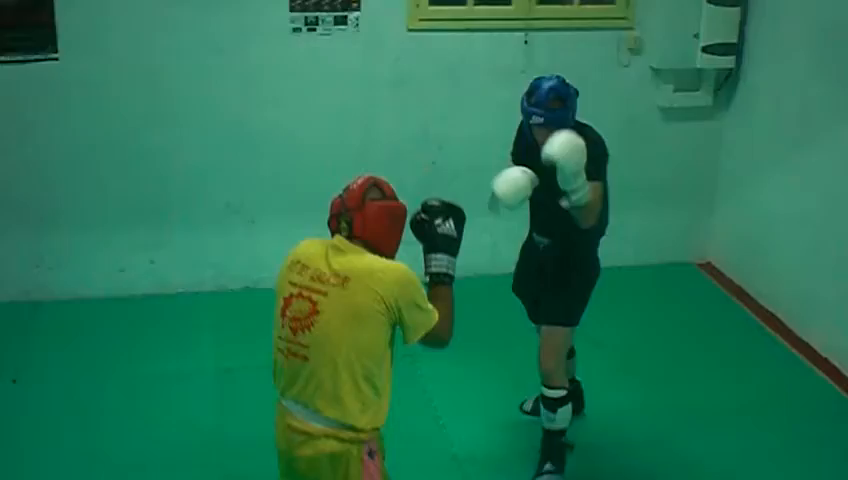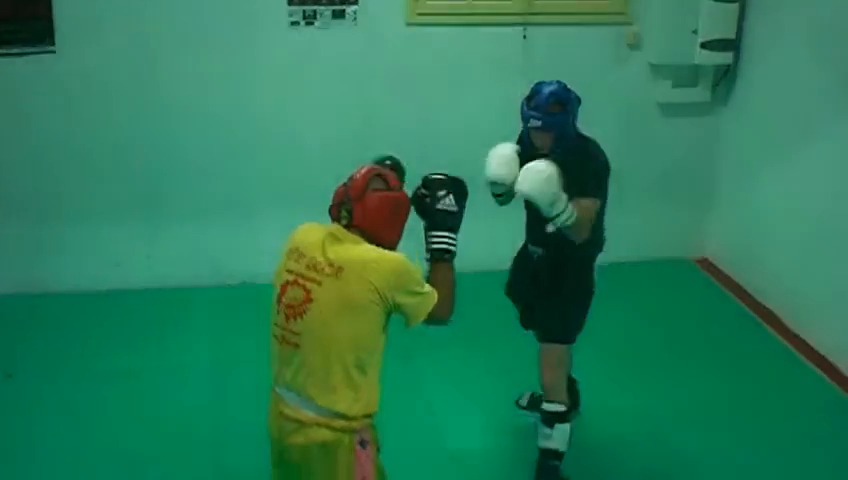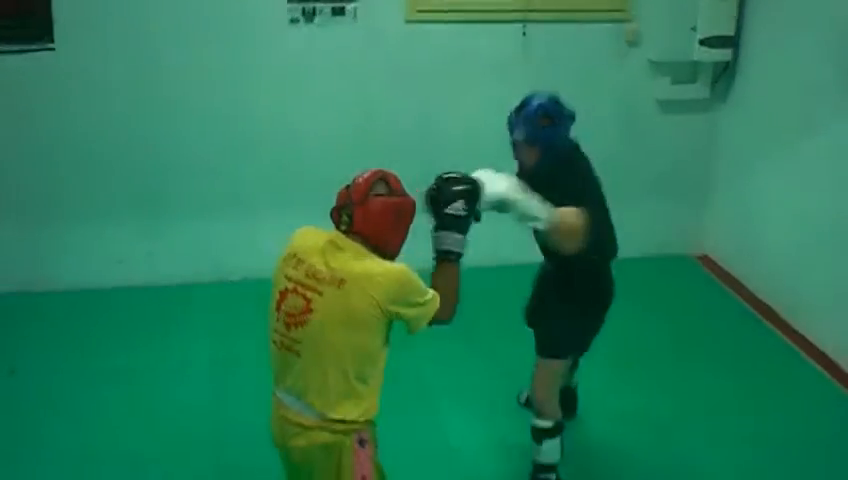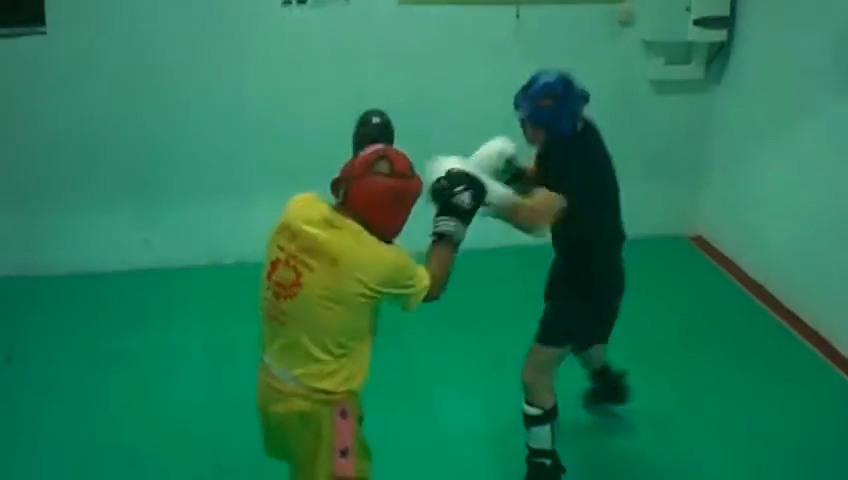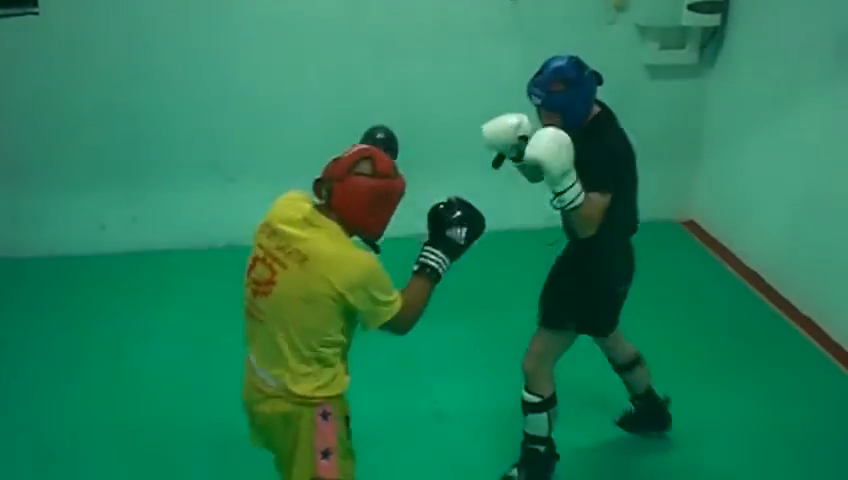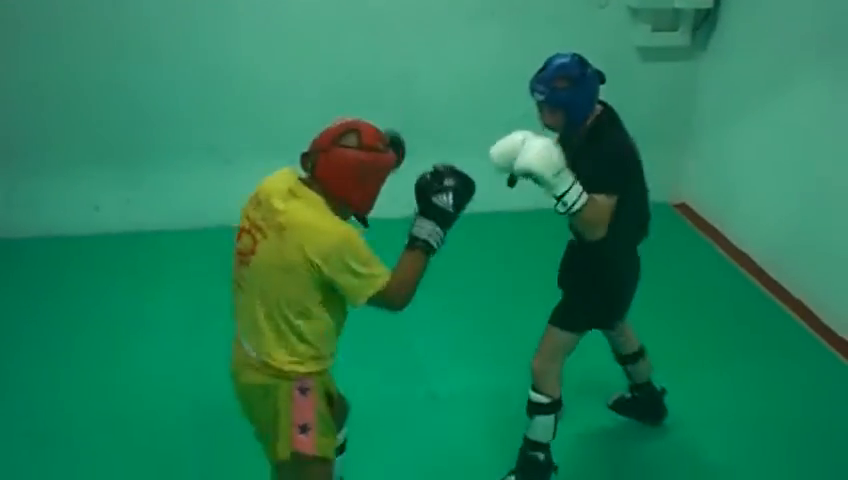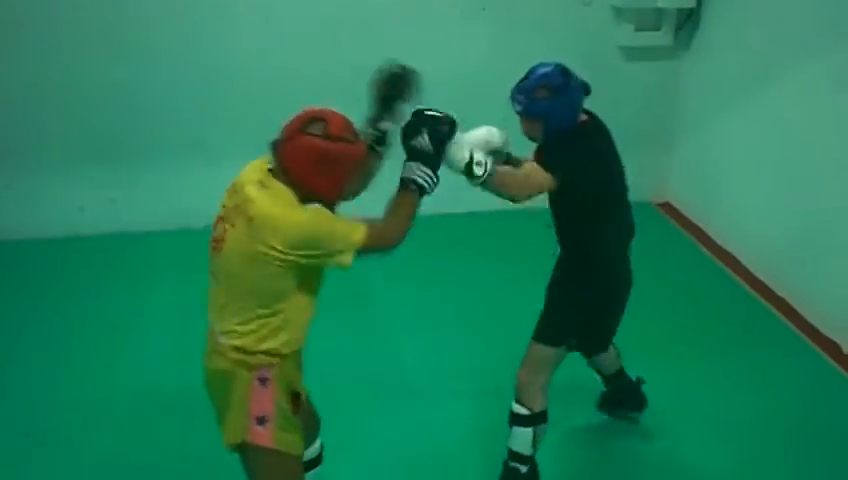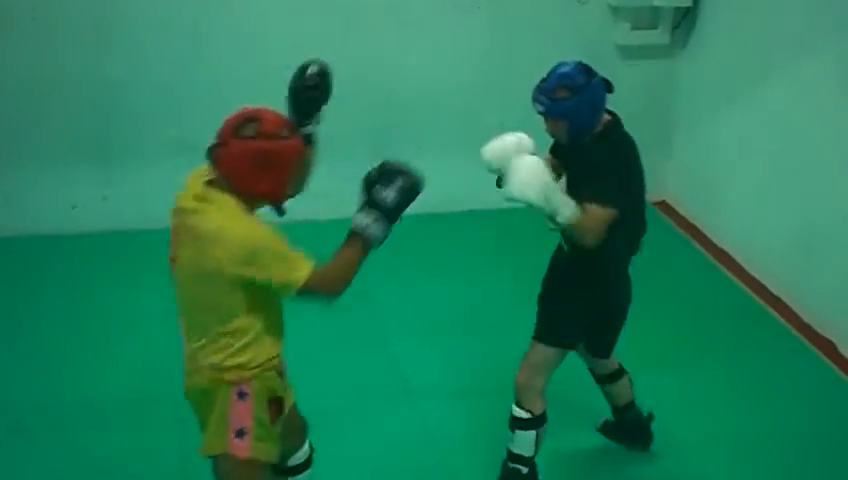
dt=0.2s
person 1, frame 1
left shoulder: (589, 145)
right shoulder: (528, 132)
left elbow: (588, 218)
right elbow: (516, 180)
left wrist: (572, 176)
right wrist: (508, 189)
left hip: (574, 257)
right hip: (539, 246)
left knee: (549, 360)
right knee: (550, 331)
right ankle: (567, 393)
person 1, frame 2
left shoulder: (589, 158)
right shoulder: (530, 142)
left elbow: (583, 233)
right elbow: (506, 195)
left wrist: (552, 199)
right wrist: (500, 179)
left hip: (570, 269)
right hip: (536, 256)
left knee: (550, 377)
right knee: (547, 335)
right ankle: (563, 390)
person 1, frame 3
left shoulder: (572, 171)
right shoulder: (551, 156)
left elbow: (570, 240)
right elbow: (523, 191)
left wrist: (523, 201)
right wrist: (490, 194)
left hip: (584, 286)
right hip: (560, 274)
left knee: (544, 395)
right knee: (549, 341)
right ankle: (562, 394)
person 1, frame 4
left shoulder: (580, 156)
right shoulder: (567, 134)
left elbow: (535, 218)
right elbow: (538, 178)
left wrist: (478, 185)
right wrist: (507, 166)
left hip: (591, 275)
right hip: (581, 261)
left knee: (535, 375)
right knee: (574, 334)
right ankle: (608, 382)
person 1, frame 5
left shoulder: (606, 145)
right shoulder: (580, 123)
left elbow: (586, 225)
right elbow: (537, 173)
left wrist: (563, 177)
right wrist: (515, 148)
left hip: (596, 263)
right hip: (607, 257)
left knee: (535, 363)
right knee: (604, 334)
right ankle: (651, 409)
person 1, frame 6
left shoulder: (608, 146)
right shoulder: (585, 122)
left elbow: (594, 228)
right elbow: (554, 164)
left wrist: (559, 179)
right wrist: (527, 161)
left hip: (604, 262)
right hip: (610, 257)
left knee: (544, 365)
right knee: (614, 327)
right ankle: (647, 400)
person 1, frame 7
left shoulder: (584, 147)
right shoulder: (569, 130)
left elbow: (518, 187)
right elbow: (530, 172)
left wrist: (463, 155)
right wrist: (496, 154)
left hip: (596, 272)
right hip: (587, 260)
left knee: (531, 377)
right knee: (585, 334)
right ankle: (624, 390)
person 1, frame 8
left shoulder: (615, 155)
right shoulder: (582, 134)
left elbow: (589, 234)
right elbow: (557, 175)
left wrist: (549, 197)
right wrist: (522, 163)
left hip: (597, 278)
right hip: (575, 265)
left knee: (528, 380)
right knee: (594, 349)
right ankle: (631, 422)
person 2, frame 1
left shoulder: (301, 254)
right shoulder: (390, 278)
right elbow: (440, 334)
right wrist: (442, 257)
left hip: (291, 428)
right hip: (341, 444)
person 2, frame 2
left shoulder: (303, 239)
right shoulder: (385, 267)
right elbow: (441, 311)
right wrist: (443, 232)
left hip: (285, 417)
right hip: (334, 434)
person 2, frame 3
left shoulder: (300, 242)
right shoulder: (386, 280)
right elbow: (444, 310)
left wrist: (357, 192)
right wrist: (451, 236)
left hip: (285, 418)
right hip: (332, 435)
person 2, frame 4
left shoulder: (298, 208)
right shoulder: (377, 262)
right elbow: (431, 286)
left wrist: (365, 156)
right wrist: (452, 220)
left hip: (275, 386)
right hip: (318, 405)
person 2, frame 5
left shoulder: (284, 208)
right shoulder: (353, 267)
right elbow: (403, 319)
left wrist: (358, 166)
right wrist: (440, 251)
left hip: (263, 383)
right hip: (300, 404)
person 2, frame 6
left shoulder: (278, 185)
right shoulder: (330, 236)
right elbow: (395, 295)
left wrist: (378, 160)
right wrist: (432, 222)
left hip: (262, 359)
right hip: (284, 379)
left knee: (333, 414)
person 2, frame 7
left shoulder: (261, 175)
right shoulder: (295, 223)
left elbow: (348, 187)
right elbow: (384, 237)
left wrist: (384, 116)
right wrist: (420, 164)
left hip: (257, 350)
right hip: (252, 369)
left knee: (305, 428)
person 2, frame 8
left shoulder: (203, 185)
right shoulder: (244, 237)
left elbow: (288, 189)
right elbow: (329, 283)
left wrist: (304, 117)
right wrist: (376, 216)
left hip: (250, 362)
right hip: (233, 380)
left knee: (294, 436)
